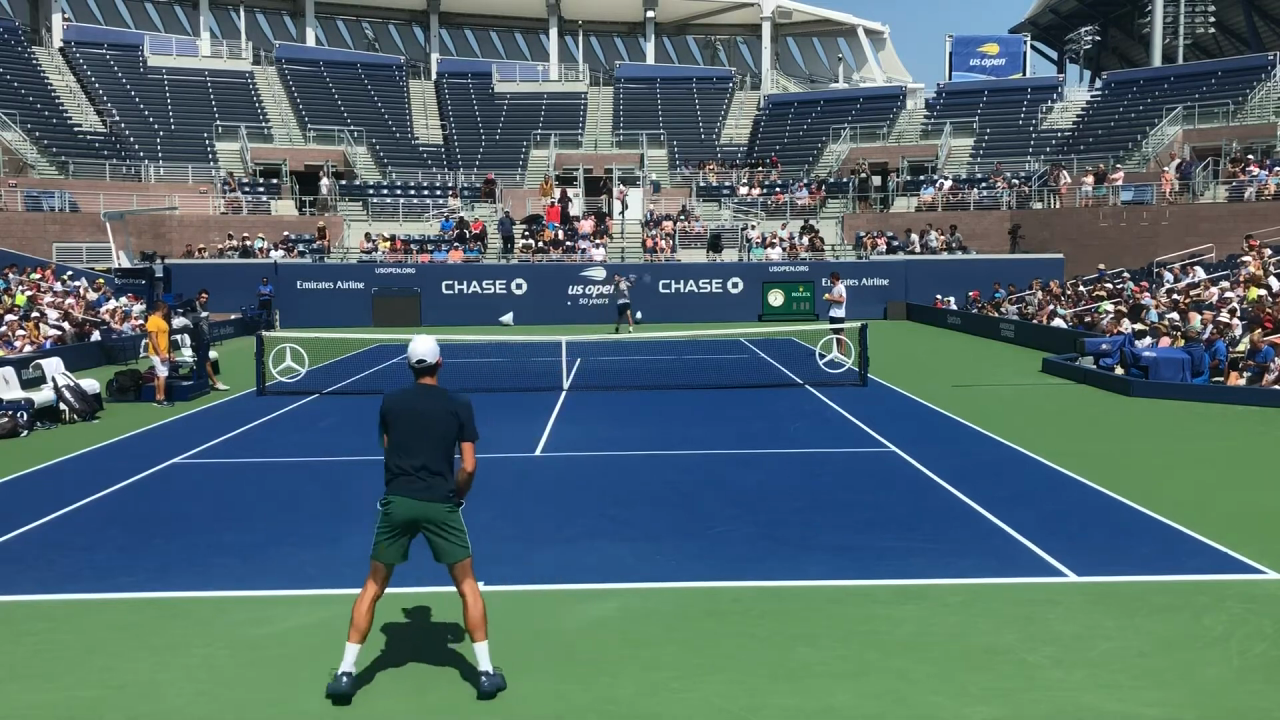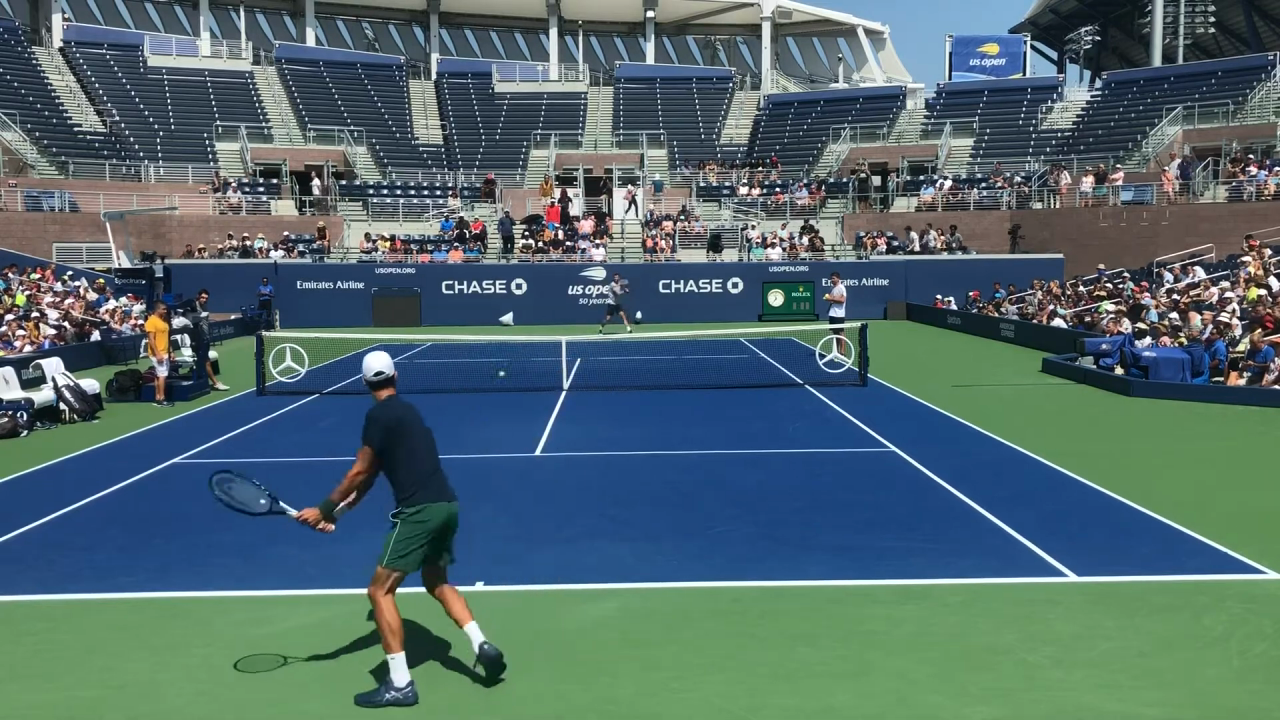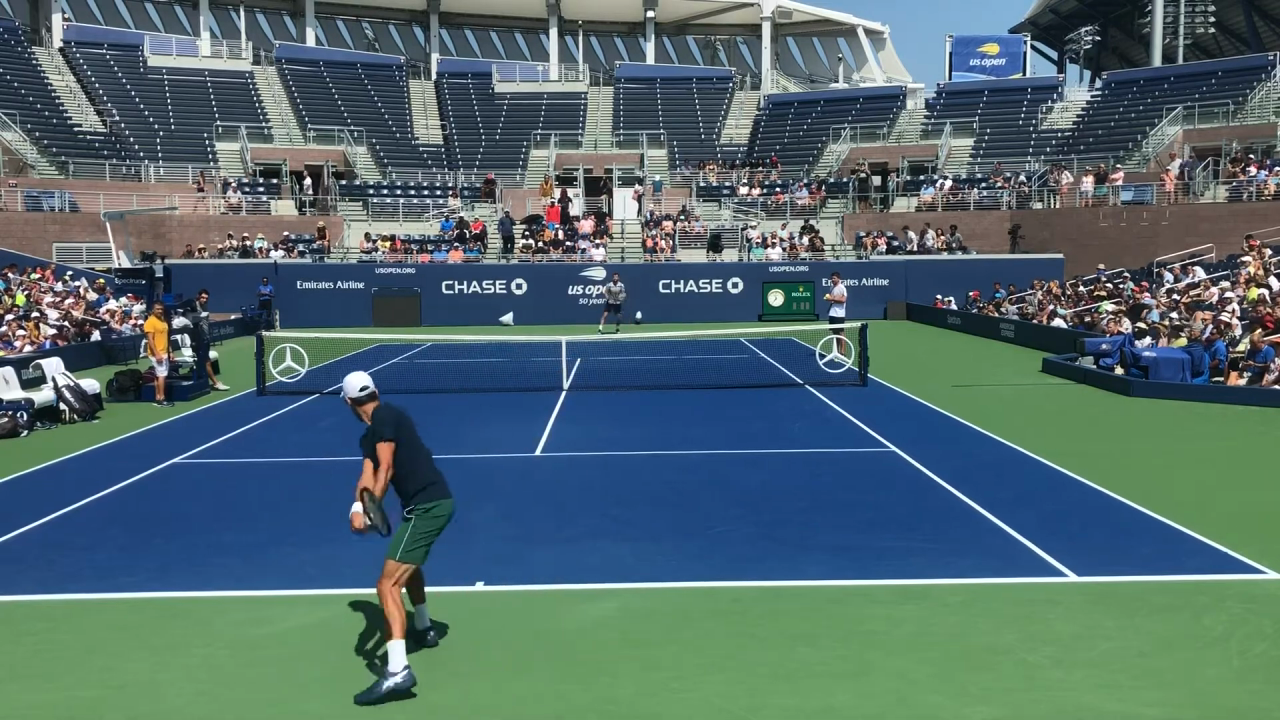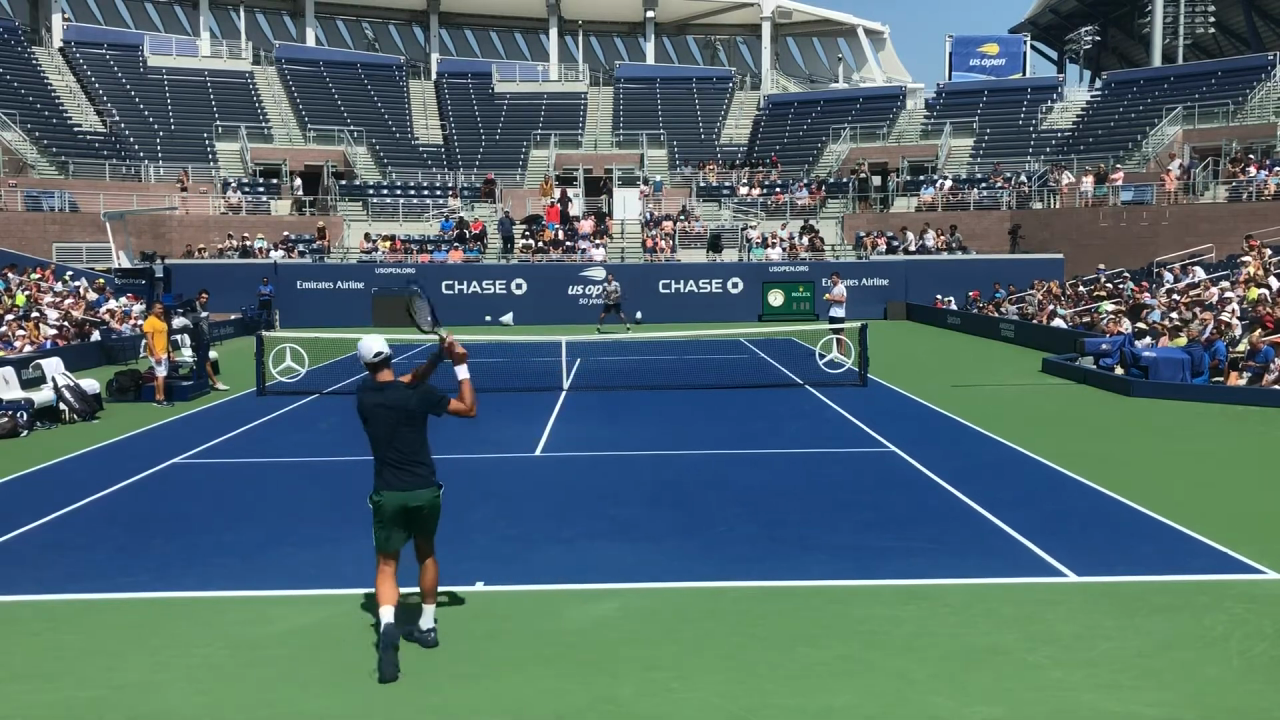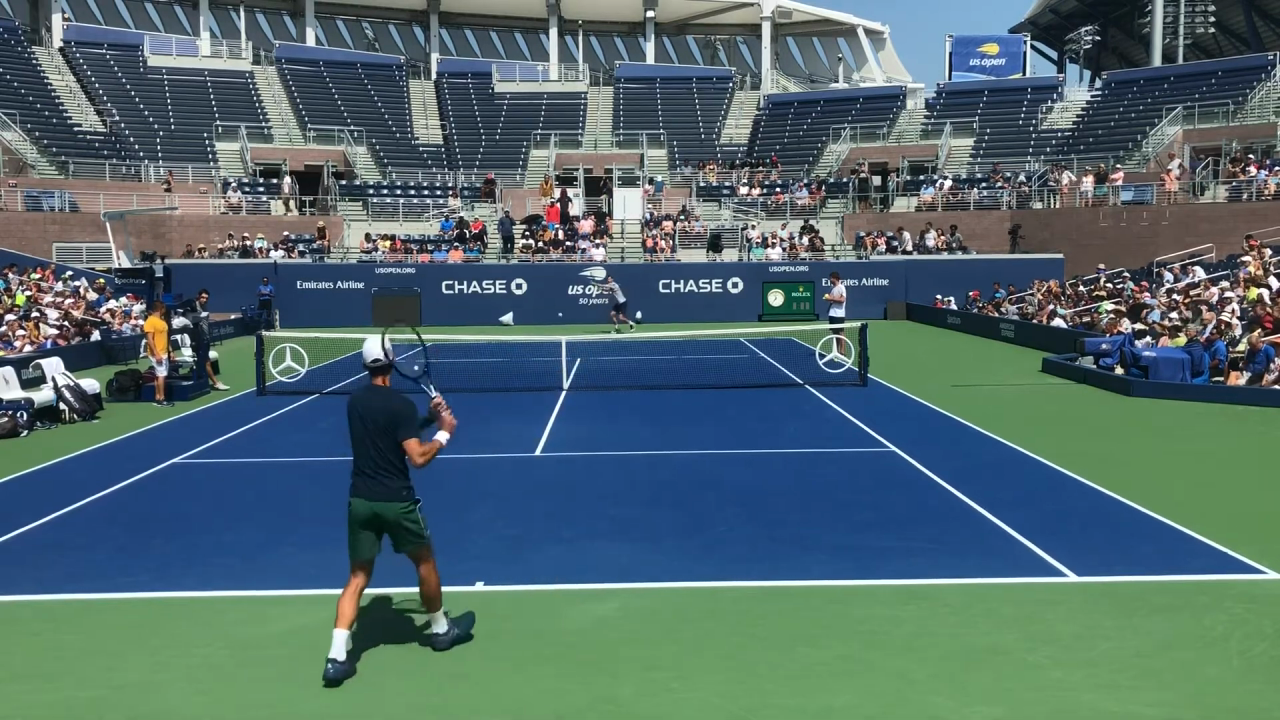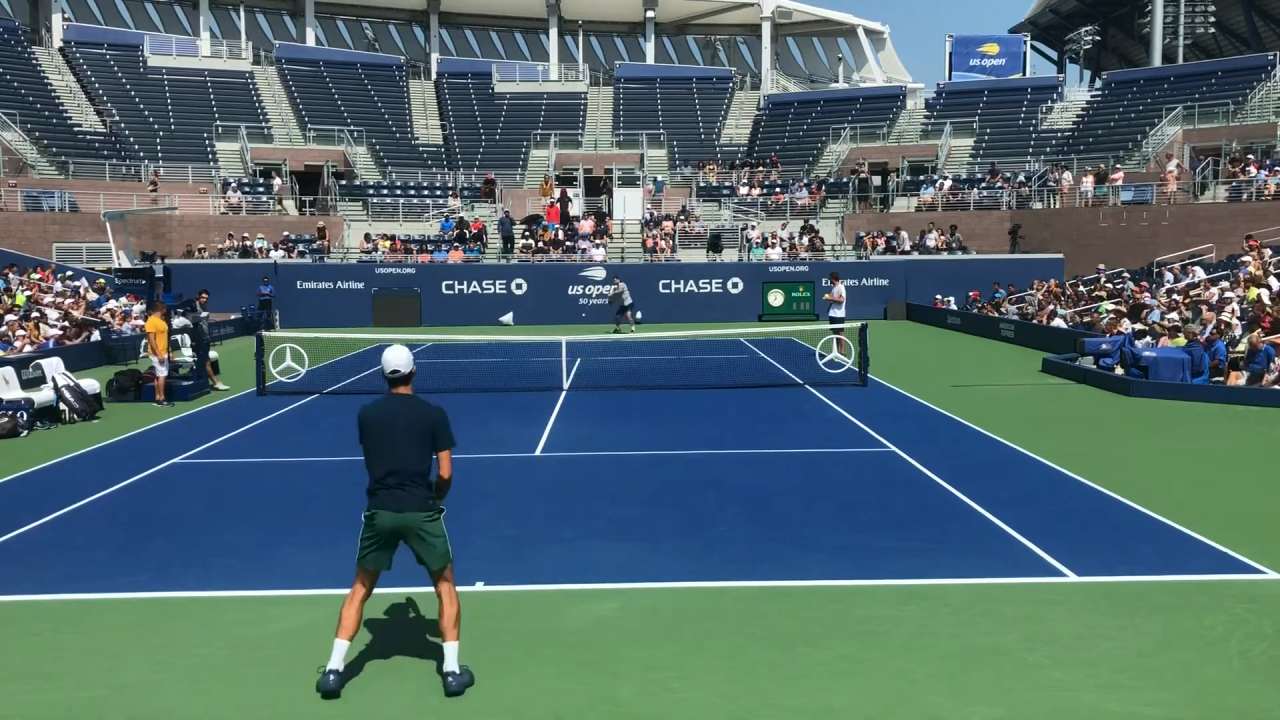
dt=0.4s
person 1, frame 1
left shoulder: (390, 403)
right shoulder: (460, 406)
left elbow: (389, 454)
right elbow: (468, 468)
left hip: (397, 503)
right hip: (441, 504)
left knee: (373, 588)
right knee: (468, 586)
left ankle: (346, 674)
right ankle: (486, 673)
person 1, frame 2
left shoulder: (379, 414)
right shoulder: (401, 411)
left elbow: (359, 471)
right elbow: (370, 475)
left wrist: (324, 507)
right wrist: (335, 511)
left hip: (421, 511)
right hip: (444, 505)
left knee: (380, 591)
right knee: (436, 582)
left ankle: (401, 683)
right ankle: (482, 646)
person 1, frame 3
left shoulder: (381, 421)
right shoulder: (373, 432)
left elbow: (386, 470)
right elbow: (368, 477)
left wrist: (368, 507)
right wrist: (358, 509)
left hip: (426, 507)
right hip: (439, 502)
left knee: (388, 585)
right knee: (408, 562)
left ankle: (398, 672)
right ankle: (423, 628)
person 1, frame 4
left shoulder: (364, 394)
right shoulder: (420, 395)
right elbow: (469, 409)
left wrist: (439, 356)
right wrist: (461, 366)
left hip: (387, 494)
right hip: (425, 491)
left knee: (386, 567)
right knee: (426, 555)
left ankle: (388, 624)
right ankle: (427, 627)
person 1, frame 5
left shoulder: (355, 400)
right shoulder: (401, 404)
right elbow: (418, 458)
left wrist: (429, 416)
right wrist: (444, 436)
left hip: (360, 501)
right hip: (397, 501)
left knee: (357, 578)
right knee: (425, 562)
left ankle: (336, 659)
right ankle: (440, 631)
person 1, frame 6
left shoulder: (367, 414)
right shoulder: (434, 414)
left elbow: (370, 466)
right elbow: (445, 474)
left hip: (380, 512)
right hip: (422, 512)
left knee: (359, 590)
right knee: (446, 587)
left ankle: (334, 670)
right ankle: (452, 671)
